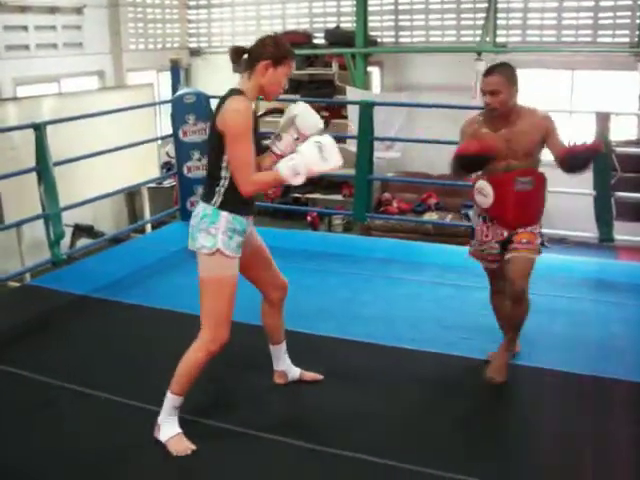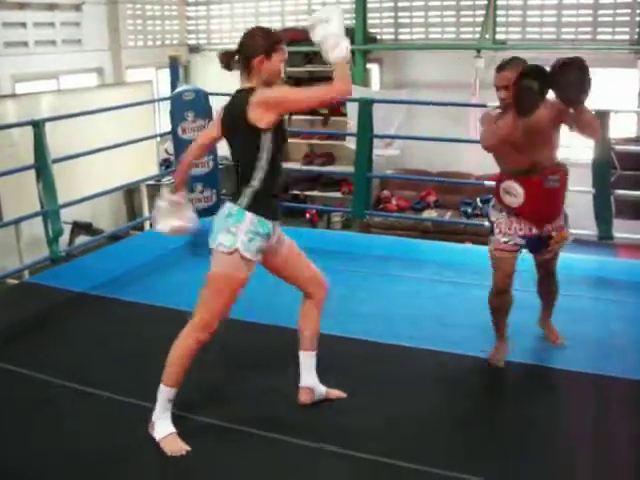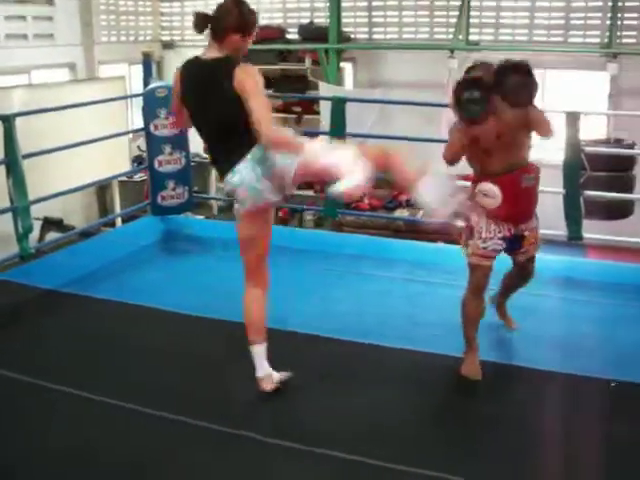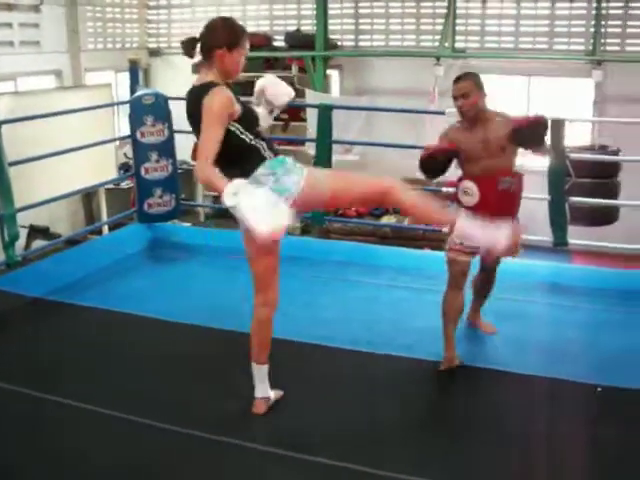
dt=0.3s
person 1, frame 1
left shoulder: (240, 106)
right shoulder: (236, 107)
left elbow: (254, 168)
right elbow: (247, 184)
left wrist: (286, 140)
right wrist: (299, 165)
left hip: (237, 222)
right hip: (217, 226)
left knee: (275, 290)
right knee: (214, 338)
left ankle: (283, 369)
right ankle: (166, 420)
person 1, frame 2
left shoulder: (238, 104)
right shoulder: (266, 99)
left elbow: (194, 150)
right elbow: (341, 90)
left wrist: (177, 192)
right wrist: (337, 46)
left hip: (261, 224)
right hip: (243, 225)
left knee: (317, 288)
right knee: (202, 328)
left ankle: (308, 385)
right ankle: (161, 416)
person 1, frame 3
left shoulder: (183, 73)
right shoulder: (243, 73)
left elbow: (179, 121)
right elbow: (268, 130)
right wrist: (326, 156)
left hip: (243, 182)
right hip: (270, 160)
left knee: (256, 279)
right knee: (381, 155)
left ankle: (264, 371)
right ankle: (429, 191)
person 1, frame 4
left shoulder: (197, 95)
right shoulder: (218, 97)
right elbow: (203, 168)
left wrist: (262, 110)
right wrist: (236, 192)
left hip: (251, 198)
right hip: (274, 182)
left knee: (264, 300)
right knee: (388, 188)
left ankle: (261, 393)
right ankle: (473, 230)
person 2, frame 1
left shoulder: (540, 122)
right shoulder: (474, 125)
left elbow: (563, 158)
right elbow: (463, 166)
left wrist: (574, 157)
right wrist: (465, 162)
left hip: (525, 217)
right hip: (489, 215)
left knee: (517, 288)
right knee: (497, 286)
left ankle: (507, 345)
right ankle: (508, 343)
person 2, frame 2
left shoulder: (552, 109)
right shoulder: (492, 118)
left elbow: (594, 132)
right elbow: (488, 143)
left wrist: (576, 102)
right wrist: (518, 112)
left hip: (547, 207)
right hip: (510, 209)
left knee: (548, 272)
right knee: (501, 284)
left ankle: (545, 320)
right ankle: (500, 340)
person 2, frame 3
left shoulder: (521, 113)
right shoulder: (466, 123)
left elbow: (546, 130)
right elbow: (450, 157)
left wrist: (526, 102)
right wrist: (467, 122)
left hip: (522, 207)
right hip: (487, 211)
left knee: (525, 270)
right knee: (477, 283)
left ankle: (500, 301)
right ankle: (471, 352)
person 2, frame 4
left shoulder: (509, 124)
right shoulder: (454, 133)
left elbow: (538, 146)
right elbow: (434, 166)
left wrist: (534, 139)
right wrist: (434, 161)
left hip: (503, 210)
right hip: (469, 211)
left knee: (489, 270)
right knee: (456, 277)
left ankle: (475, 314)
right ankle: (449, 347)
